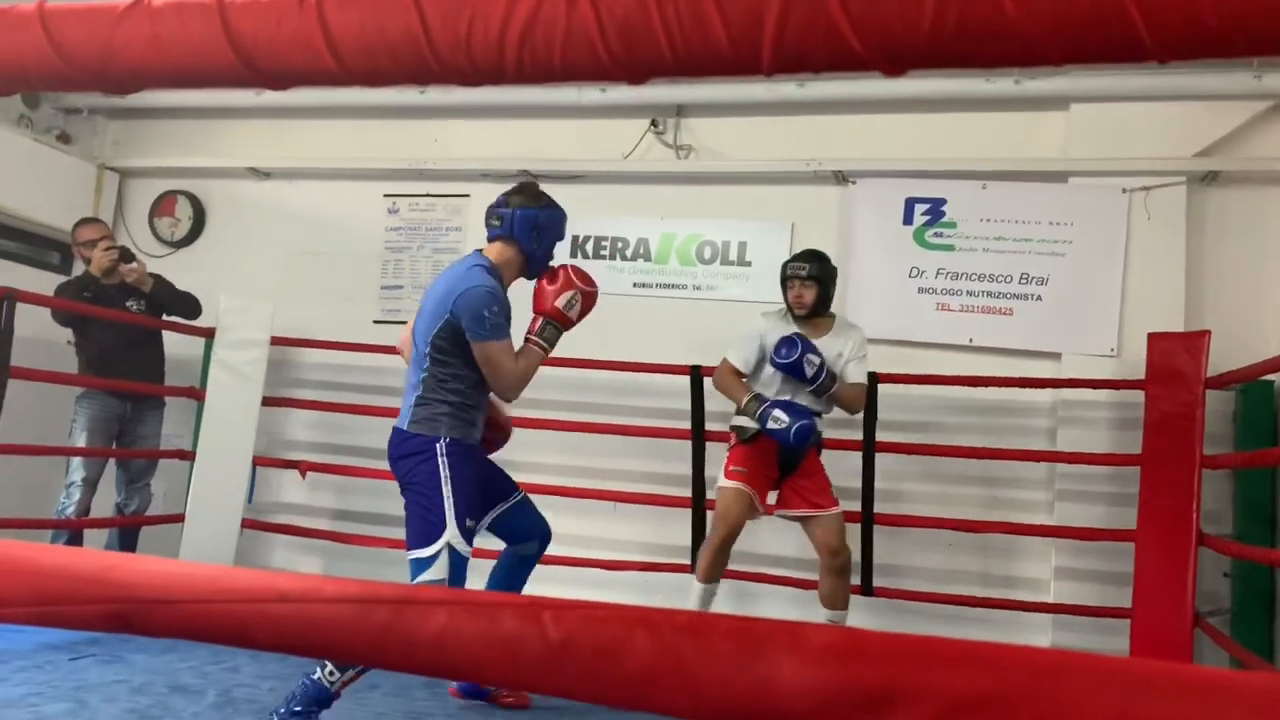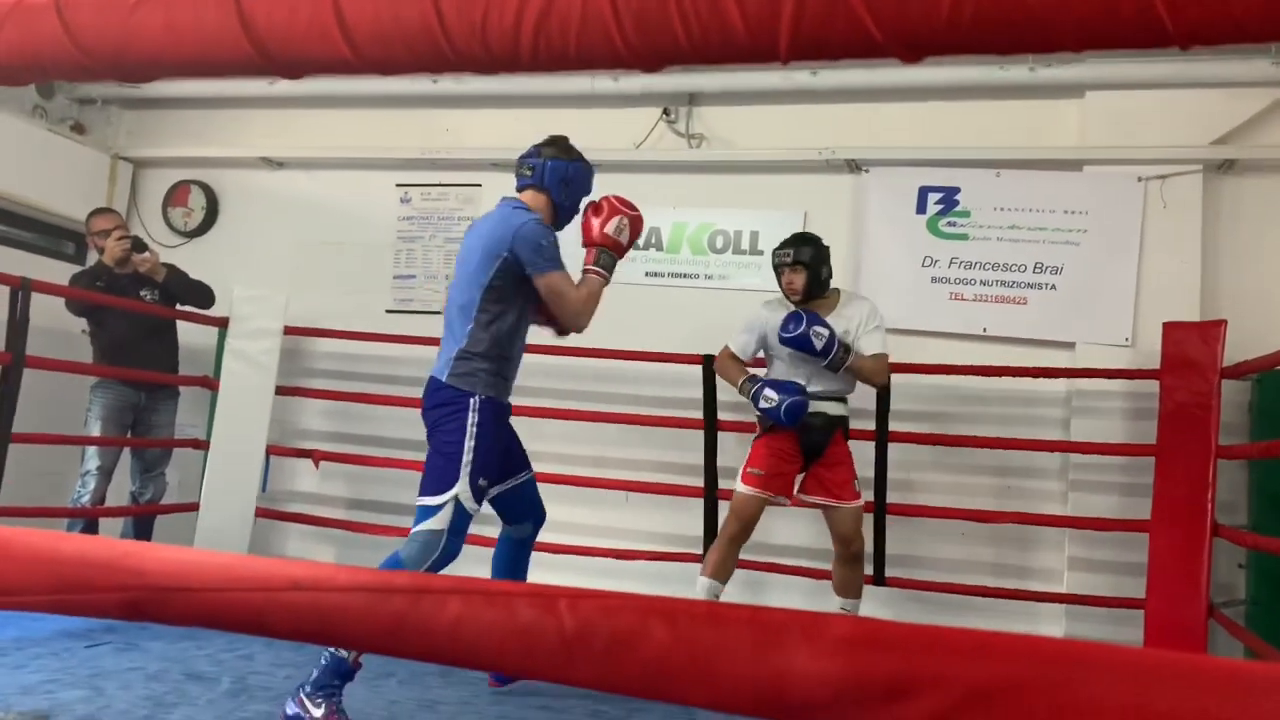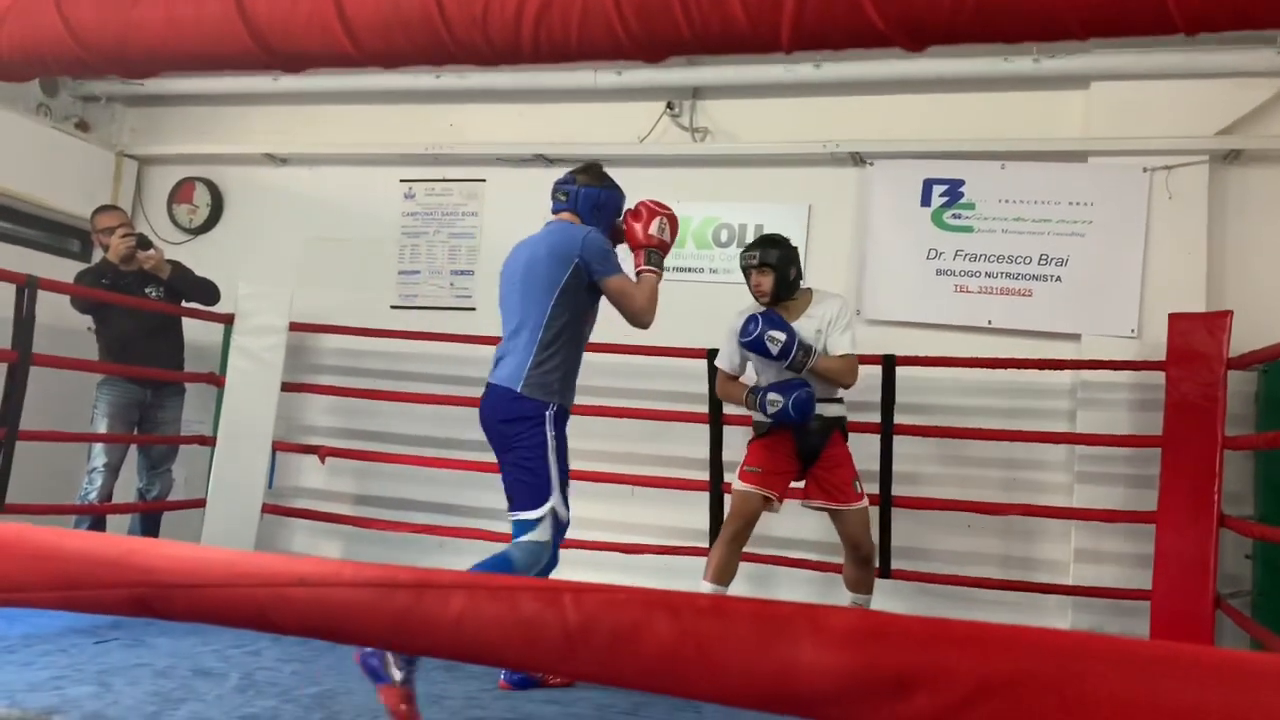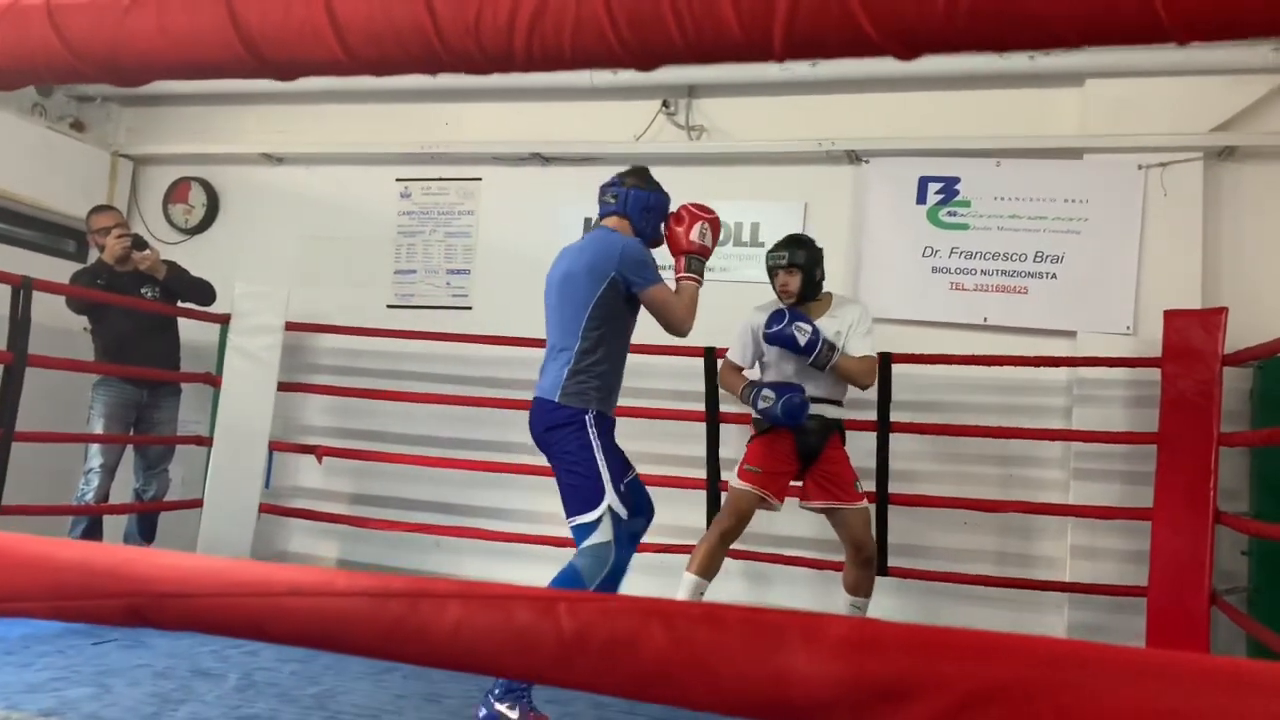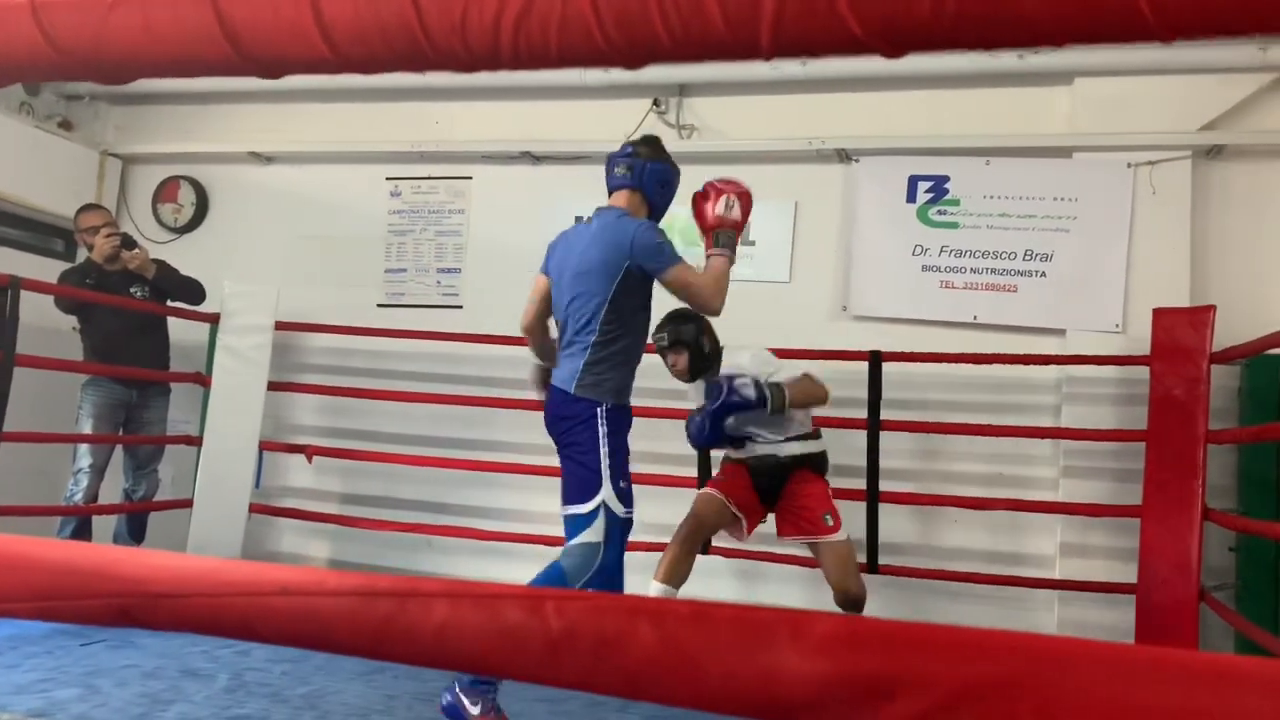
dt=0.3s
person 1, frame 1
left shoulder: (471, 275)
right shoulder: (480, 291)
left elbow: (409, 344)
right elbow: (507, 385)
right wrist: (550, 326)
left hip: (453, 445)
right hip: (433, 447)
left knee: (530, 535)
right knee: (437, 591)
person 1, frame 2
left shoulder: (492, 223)
right shoulder: (527, 229)
right elbow: (571, 318)
left wrist: (556, 281)
right wrist: (605, 256)
left hip: (468, 395)
right hip: (467, 401)
left knee: (525, 518)
right knee: (432, 544)
person 1, frame 3
left shoulder: (523, 249)
right shoulder: (586, 241)
right elbow: (641, 314)
right wrist: (650, 257)
left hip: (504, 399)
right hip: (532, 407)
left knee: (550, 528)
right knee: (532, 547)
left ankle: (524, 661)
right ankle: (397, 649)
person 1, frame 4
left shoulder: (573, 253)
right shoulder: (626, 250)
right elbow: (679, 320)
right wrist: (692, 261)
left hip: (564, 411)
right hip: (575, 415)
left knee: (635, 511)
right knee: (602, 548)
person 1, frame 5
left shoulder: (570, 238)
right shoulder: (639, 235)
left elbow: (532, 323)
right elbow: (711, 300)
right wrist: (723, 240)
left hip: (571, 399)
right hip: (591, 407)
left knee: (611, 531)
right knee: (590, 549)
person 2, frame 1
left shoulder: (850, 337)
right shoulder: (768, 326)
left elbow: (855, 404)
right elbow: (723, 375)
left wrist: (820, 377)
right wrist: (761, 408)
left hip: (803, 447)
right hip: (756, 439)
left knee: (837, 553)
right knee: (724, 531)
person 2, frame 2
left shoulder: (861, 310)
right shoulder: (771, 313)
left elbow: (878, 374)
right elbow: (725, 362)
left wrist: (834, 349)
right wrist: (756, 386)
left hip: (830, 430)
right hip: (780, 427)
left knee: (850, 542)
right knee: (737, 523)
person 2, frame 3
left shoulder: (833, 308)
right shoulder: (749, 322)
left elbow: (847, 375)
right elbow: (723, 383)
left wrist: (795, 351)
right wrist: (758, 398)
left hip: (826, 432)
right hip: (775, 430)
left knee: (860, 545)
right knee: (737, 524)
person 2, frame 4
left shoulder: (852, 314)
right shoulder: (765, 319)
left elbow: (867, 377)
right elbow: (728, 374)
left wrist: (818, 347)
right wrist: (758, 395)
left hip: (826, 435)
right hip: (775, 429)
left knee: (862, 546)
right knee: (731, 518)
person 2, frame 5
left shoulder: (747, 362)
right shoulder: (702, 379)
left elbow: (816, 393)
left wrist: (764, 395)
right wrist: (708, 429)
left hip: (797, 467)
right hip: (745, 466)
left knee: (849, 588)
right knee: (695, 524)
person 3, frame 1
left shoulder: (149, 283)
right shoulder: (75, 290)
left elbow: (192, 309)
right elbow: (61, 316)
left wrist: (148, 285)
right wrist: (94, 274)
left hip: (146, 403)
right hip: (98, 399)
left knee: (135, 496)
right knee: (79, 489)
person 3, frame 2
left shoulder: (162, 272)
right shoulder: (88, 280)
left elbow: (206, 298)
right elbow: (75, 306)
left wrist: (160, 275)
right wrist: (106, 263)
left hip: (160, 393)
right hip: (112, 389)
left knee: (150, 485)
right knee: (93, 478)
person 3, frame 3
left shoulder: (168, 270)
right shoulder: (94, 277)
left elbow: (211, 295)
right elbow: (80, 303)
left wrist: (165, 273)
right wrist: (111, 261)
left hip: (166, 390)
right hip: (118, 386)
left knee: (157, 481)
right knee: (101, 473)
person 3, frame 4
left shoulder: (163, 270)
right shoulder: (89, 277)
left elbow: (207, 295)
right elbow: (76, 304)
left wrist: (161, 272)
right wrist: (106, 262)
left hip: (163, 391)
right hip: (114, 387)
left knee: (154, 481)
right knee: (97, 474)
person 3, frame 5
left shoulder: (153, 269)
right shoulder: (79, 276)
left elbow: (196, 294)
right elbow: (65, 303)
left wrist: (151, 272)
right wrist: (96, 261)
left hip: (152, 390)
right hip: (103, 387)
left knee: (143, 480)
right knee: (87, 474)
